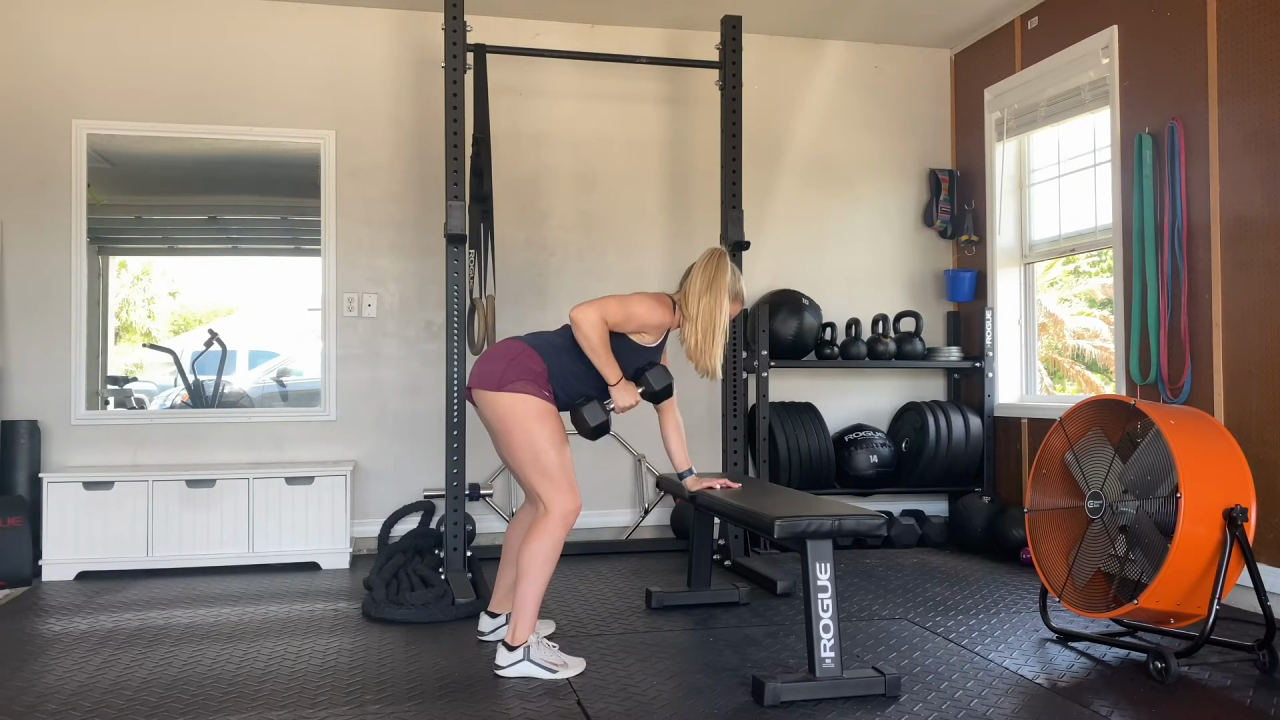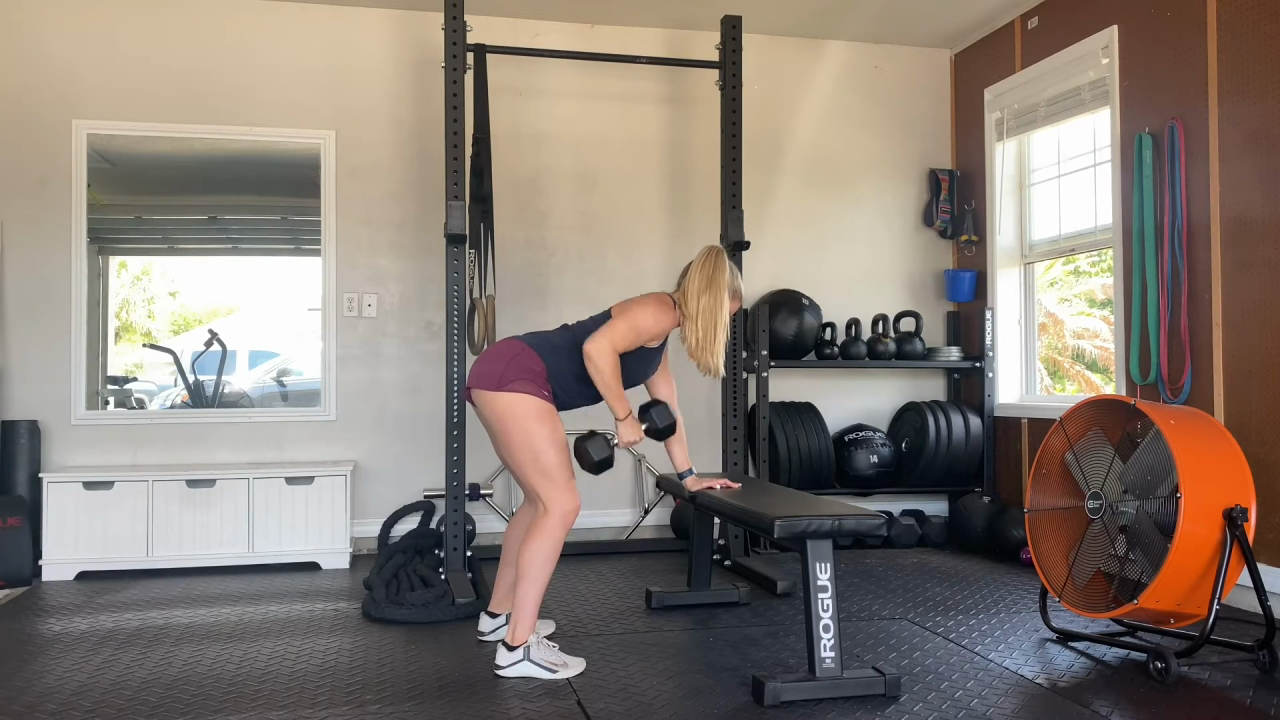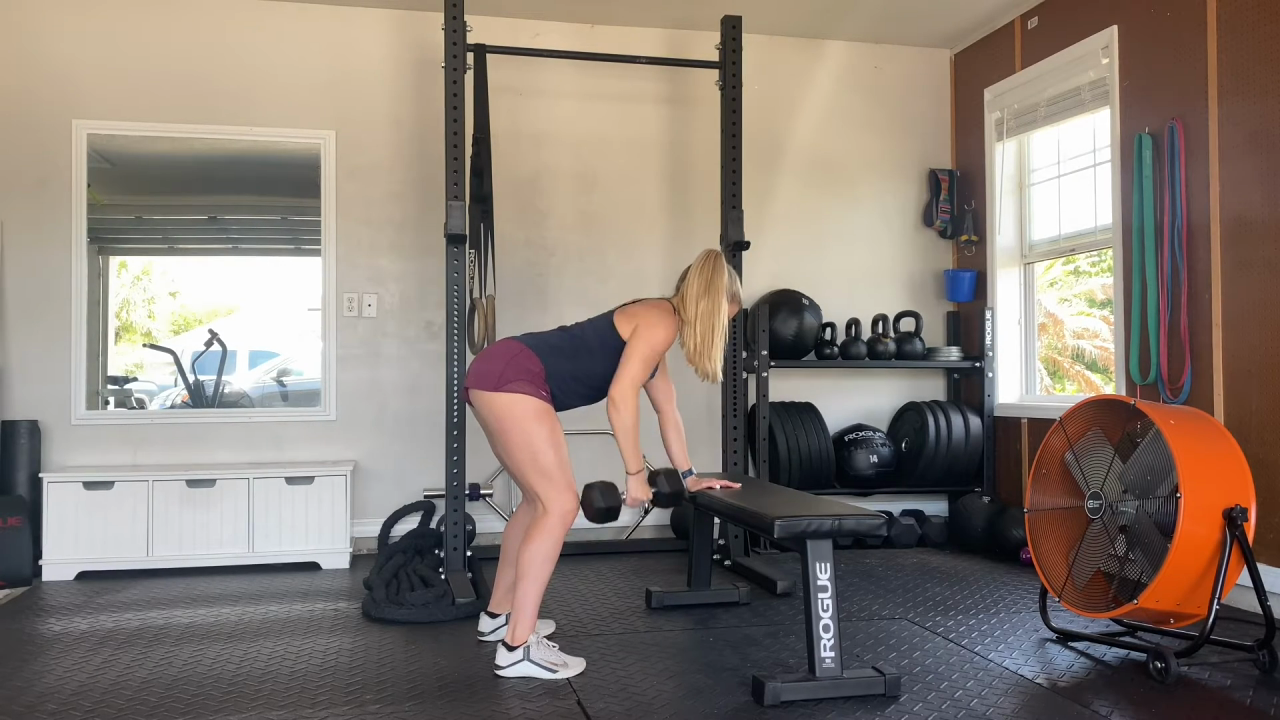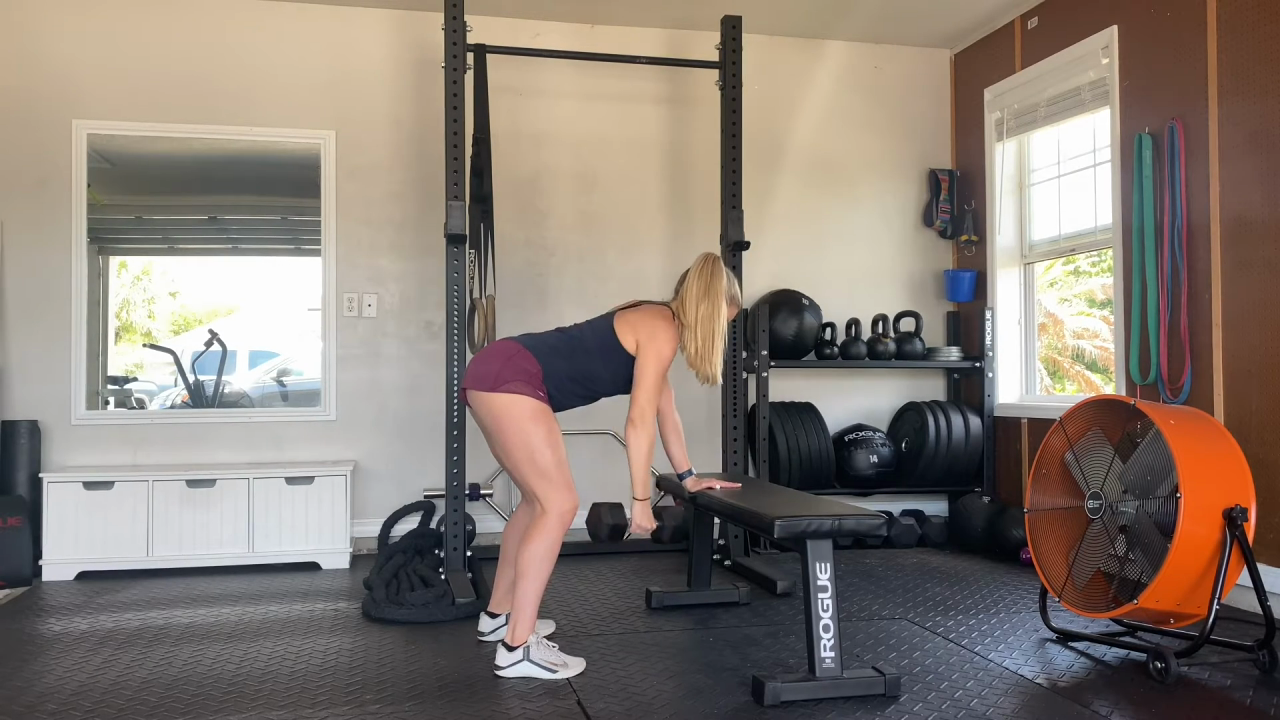
dt=0.2s
person 1, frame 1
left shoulder: (657, 333)
right shoulder: (657, 310)
left elbow: (666, 404)
right elbow: (583, 315)
left wrist: (688, 476)
right wrist: (618, 384)
left hip: (507, 377)
right hip: (515, 375)
left knee: (543, 501)
right knee: (562, 506)
left ankle: (499, 614)
right ankle: (517, 648)
person 1, frame 2
left shoulder: (657, 328)
right shoulder: (660, 312)
left elbow: (667, 405)
right elbow: (596, 348)
left wrist: (688, 476)
right wrist: (624, 420)
left hip: (505, 376)
right hip: (514, 376)
left knee: (542, 501)
right knee: (561, 506)
left ankle: (498, 615)
right ankle: (517, 648)
person 1, frame 3
left shoulder: (654, 322)
right shoulder: (662, 321)
left elbow: (666, 407)
right elbow: (621, 399)
left wrist: (687, 477)
right wrist: (636, 474)
left hip: (502, 374)
right hip: (513, 377)
left knee: (541, 500)
right knee: (560, 506)
left ankle: (499, 614)
right ankle: (518, 647)
person 1, frame 4
left shoulder: (653, 325)
right shoulder: (662, 330)
left elbow: (666, 410)
right elbow: (640, 421)
left wrist: (688, 478)
right wrist: (641, 502)
left hip: (499, 375)
right hip: (509, 377)
left knee: (539, 500)
right knee: (559, 505)
left ankle: (499, 614)
right ankle: (518, 647)
